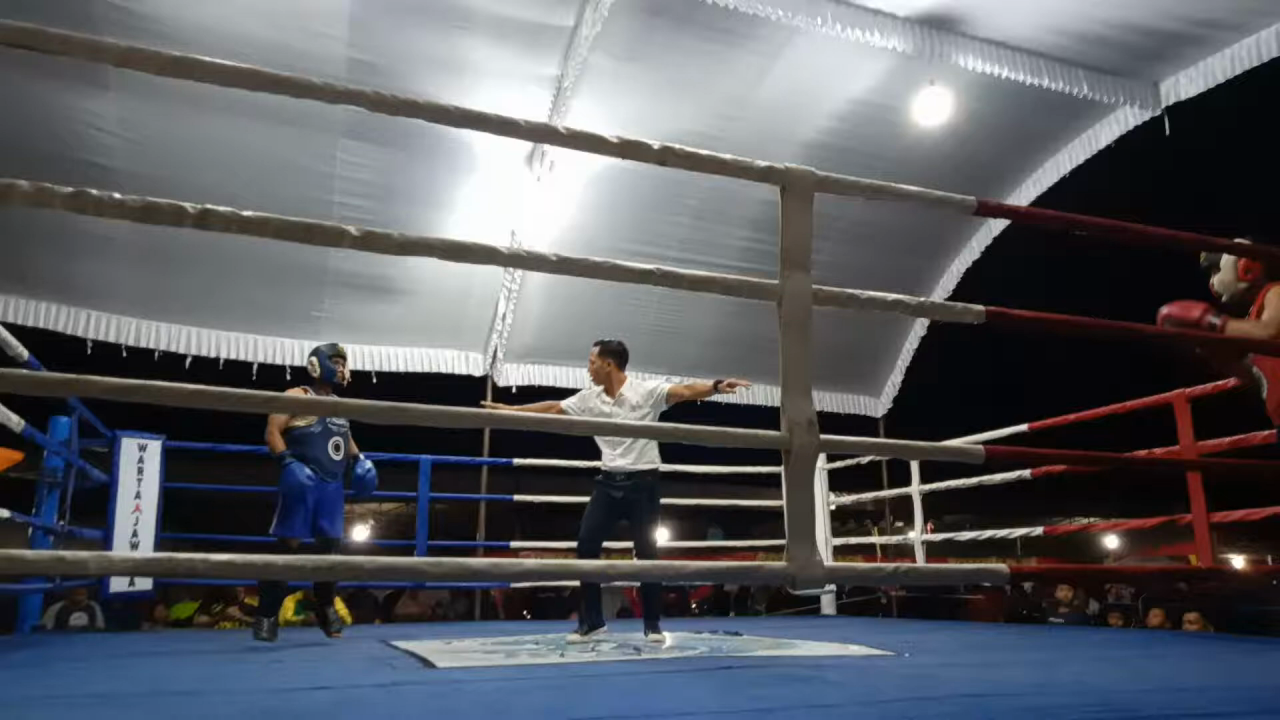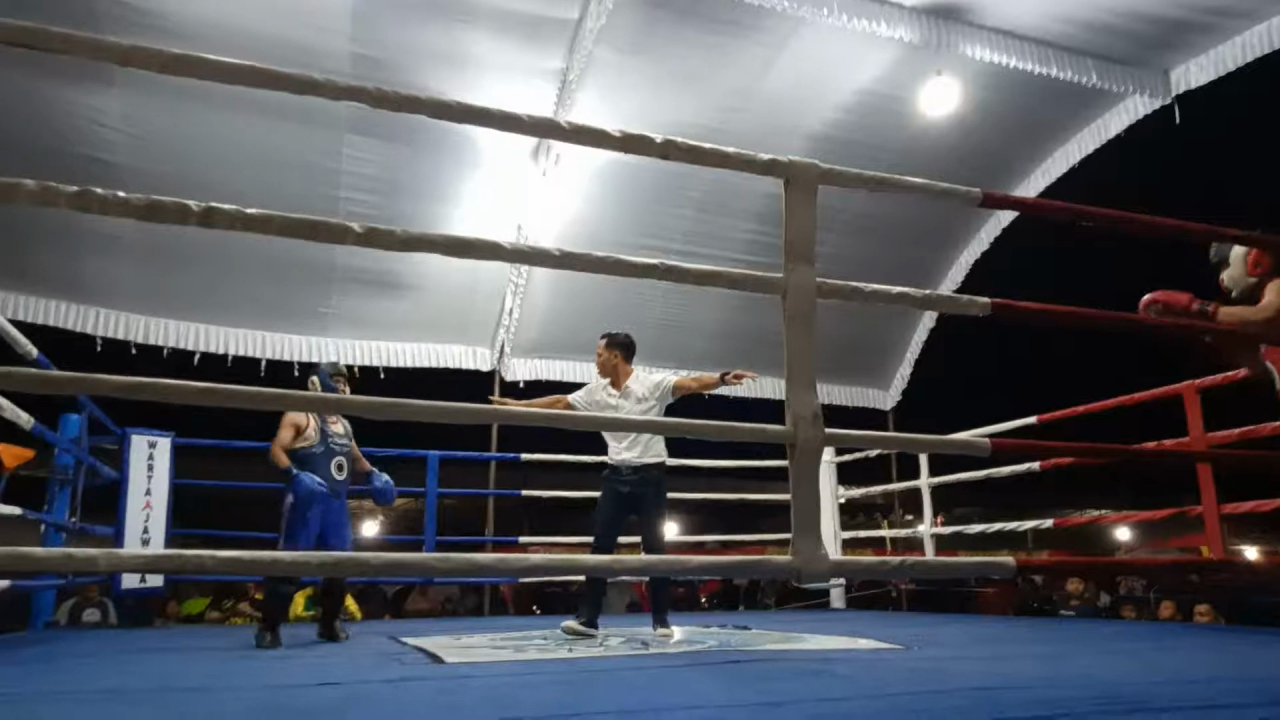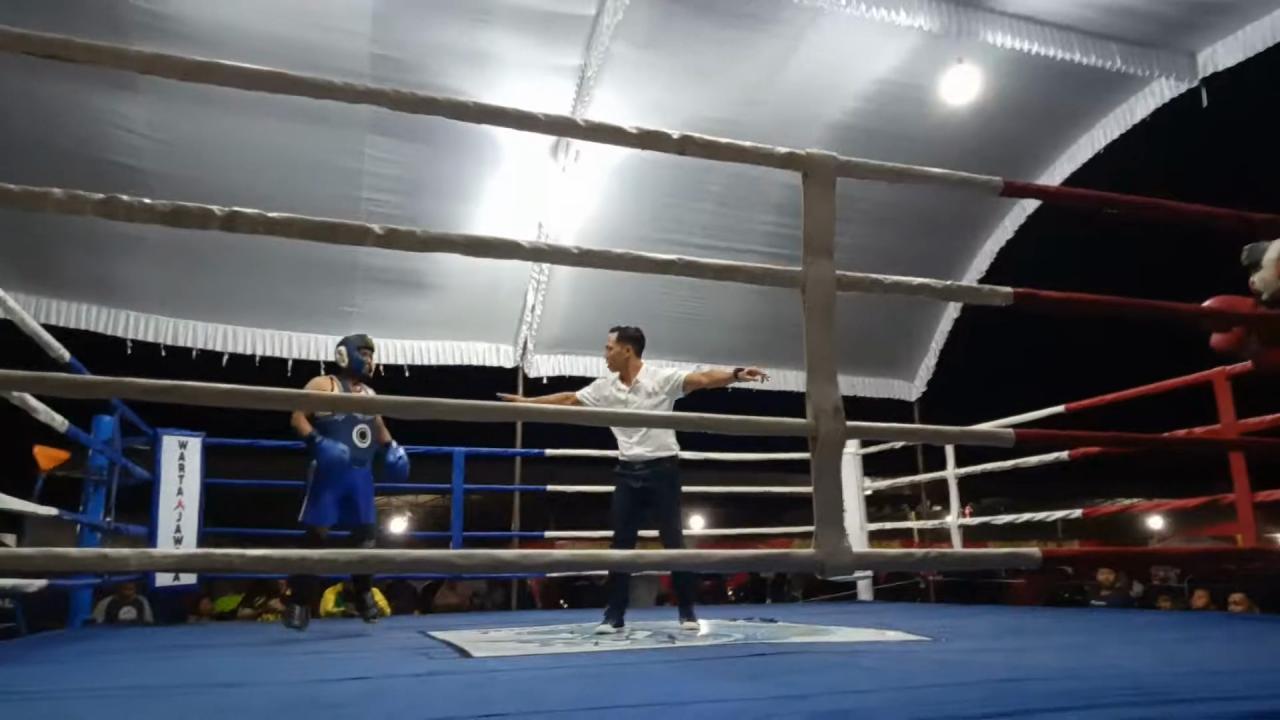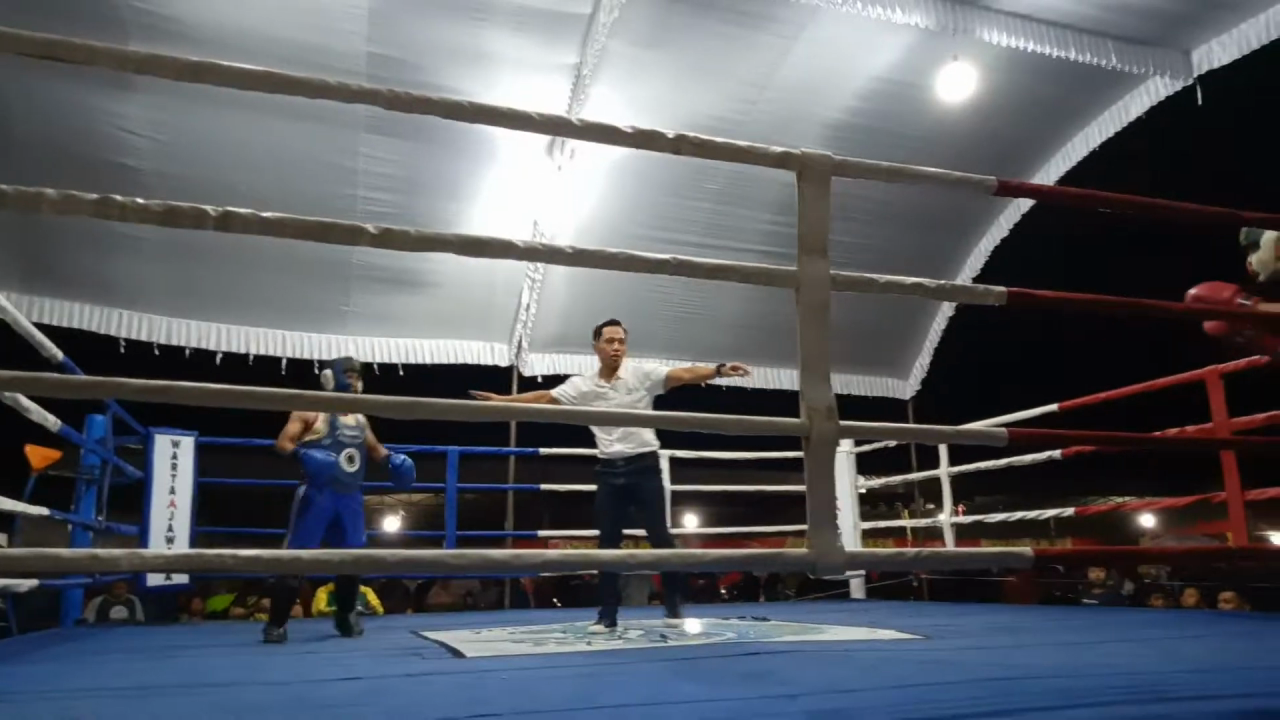
dt=0.2s
person 1, frame 1
left shoulder: (647, 392)
right shoulder: (588, 399)
left elbow: (685, 391)
right elbow: (552, 409)
left wrist: (716, 386)
right wrist: (509, 410)
left hip: (642, 482)
right hip: (608, 482)
left knee: (647, 553)
right knee: (586, 544)
left ankle: (652, 624)
right ankle: (591, 619)
person 1, frame 2
left shoulder: (653, 384)
right shoulder: (595, 393)
left elbow: (692, 384)
right elbow: (560, 403)
left wrist: (724, 378)
right wrist: (517, 405)
left hip: (649, 476)
right hip: (616, 477)
left knee: (654, 547)
right knee: (601, 544)
left ankle: (661, 618)
right ankle: (587, 617)
person 1, frame 3
left shoulder: (662, 379)
right shoulder: (603, 388)
left elbow: (703, 379)
right elbow: (569, 399)
left wrist: (737, 374)
right wrist: (527, 401)
left hip: (662, 470)
right hip: (628, 473)
left knee: (673, 541)
right knee: (622, 543)
left ankle: (687, 611)
right ankle: (614, 616)
person 1, frame 4
left shoulder: (643, 375)
right shoulder: (582, 385)
left elbow: (684, 375)
right elbow: (545, 398)
left wrist: (719, 370)
right wrist: (502, 400)
left hip: (643, 466)
right hip: (609, 471)
left knee: (660, 536)
right knee: (608, 542)
left ankle: (673, 606)
right ankle: (607, 615)
person 2, frame 1
right shoulder: (297, 398)
right elbow: (272, 431)
left wrist: (359, 460)
right wrist: (287, 462)
left hip: (332, 486)
right hip: (302, 483)
left knee: (331, 548)
right knee: (288, 546)
left ankle: (326, 610)
right ankle: (267, 617)
person 2, frame 2
left shoulder: (343, 423)
right shoulder: (300, 417)
left elbow: (355, 457)
right elbow: (277, 449)
left wrist: (373, 475)
right wrist: (295, 475)
left hip: (336, 502)
right hip: (307, 500)
left ankle: (329, 623)
right ankle: (269, 628)
person 2, frame 3
left shoulder: (369, 394)
right shoulder: (324, 386)
left elbow: (379, 429)
right elbow: (299, 418)
left wrist: (391, 448)
right wrist: (317, 441)
left hip: (362, 473)
right hip: (331, 470)
left knee: (365, 534)
right knee: (317, 533)
left ankle: (363, 596)
right ankle: (300, 603)
person 2, frame 4
left shoulder: (359, 418)
right shoulder: (310, 410)
left elbow: (373, 448)
right elbow: (283, 441)
left wrist: (392, 459)
right wrist: (302, 455)
left hip: (350, 497)
right hip: (317, 495)
left ankle: (346, 615)
right ankle: (276, 623)
